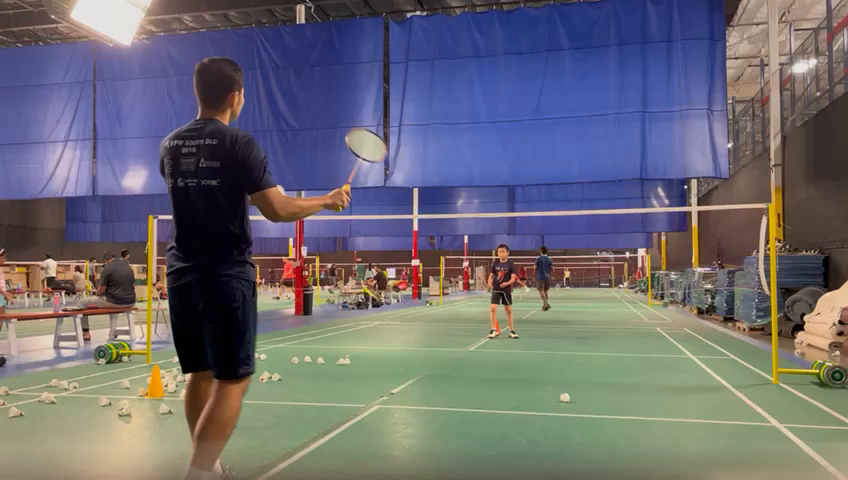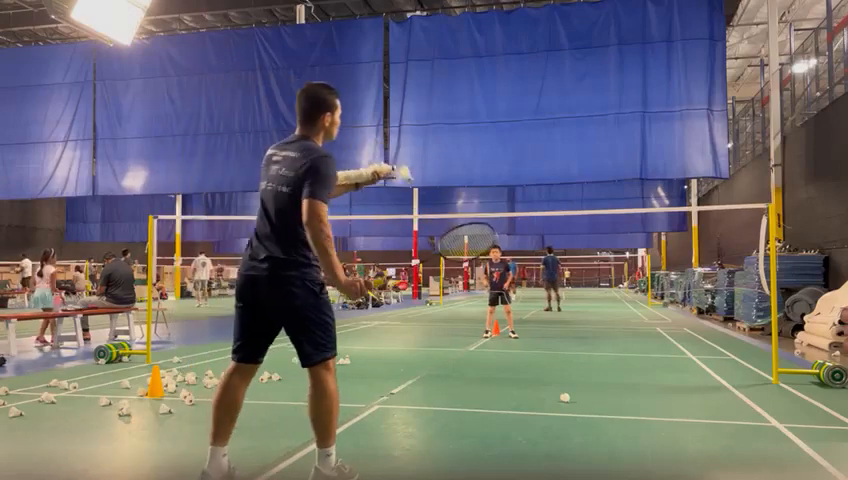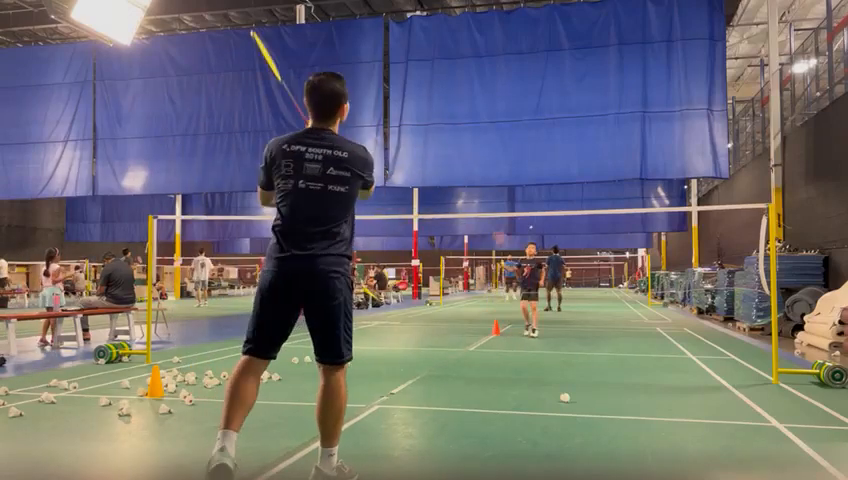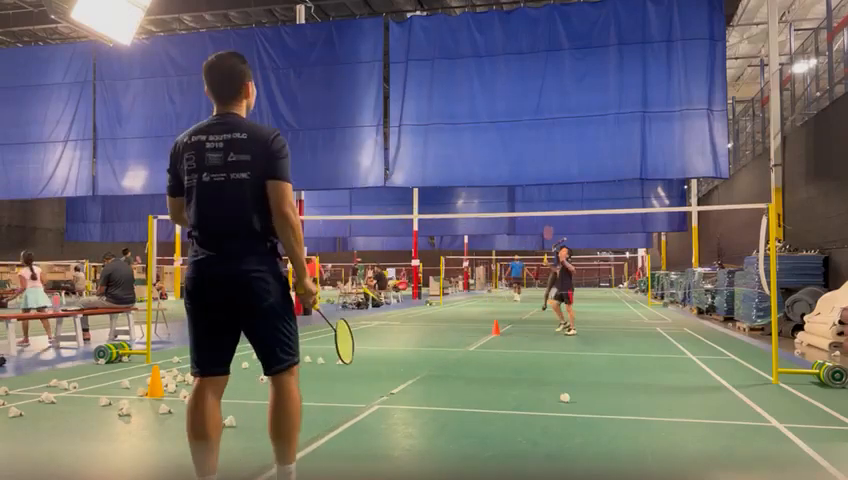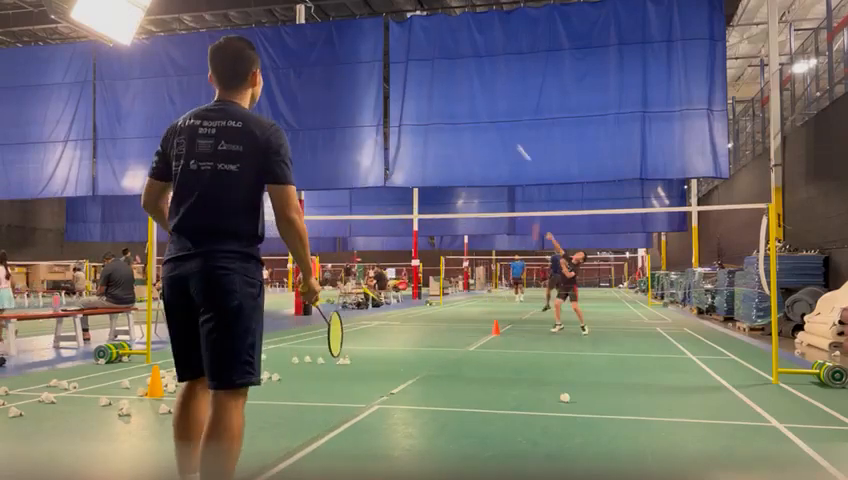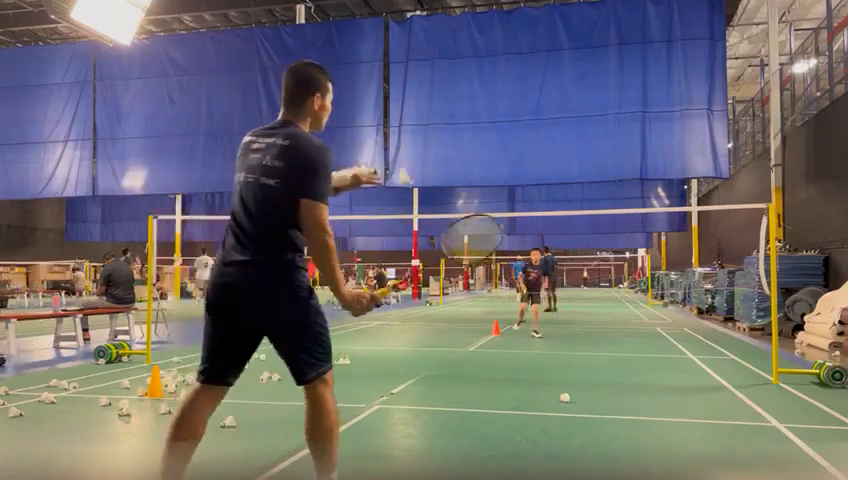
dt=0.7s
person 1, frame 1
left shoulder: (170, 145)
right shoulder: (240, 144)
right elbow: (275, 210)
right wrist: (326, 201)
left hip: (181, 275)
right hip: (225, 277)
left knee: (201, 374)
right knee: (233, 381)
person 1, frame 2
left shoulder: (274, 153)
right shoulder: (320, 159)
right elbow: (314, 219)
left wrist: (360, 181)
right wrist: (337, 276)
left hip: (253, 273)
right hip: (295, 276)
left knee: (241, 366)
right knee: (322, 367)
person 1, frame 3
left shoulder: (278, 149)
right shoulder: (358, 157)
left hip: (281, 267)
right hip: (329, 271)
left knee: (254, 358)
right knee: (333, 369)
person 1, frame 4
left shoulder: (183, 144)
right shoulder: (267, 140)
left elbow: (177, 213)
right elbow: (285, 212)
right wrist: (302, 275)
left hip: (203, 273)
right hip: (256, 272)
left knee: (209, 381)
right knee: (283, 374)
person 1, frame 5
left shoulder: (179, 128)
right shoulder: (265, 133)
left elbow: (151, 201)
right elbow: (288, 214)
right wrist: (308, 274)
left hip: (179, 269)
right hip: (232, 271)
left knee: (196, 383)
right knee: (229, 394)
person 1, frame 6
left shoulder: (250, 141)
right shoulder: (311, 150)
right elbow: (316, 229)
left wrist: (349, 180)
right wrist: (341, 291)
left hip: (228, 278)
right hip: (278, 281)
left knee: (209, 387)
right knee: (319, 383)
